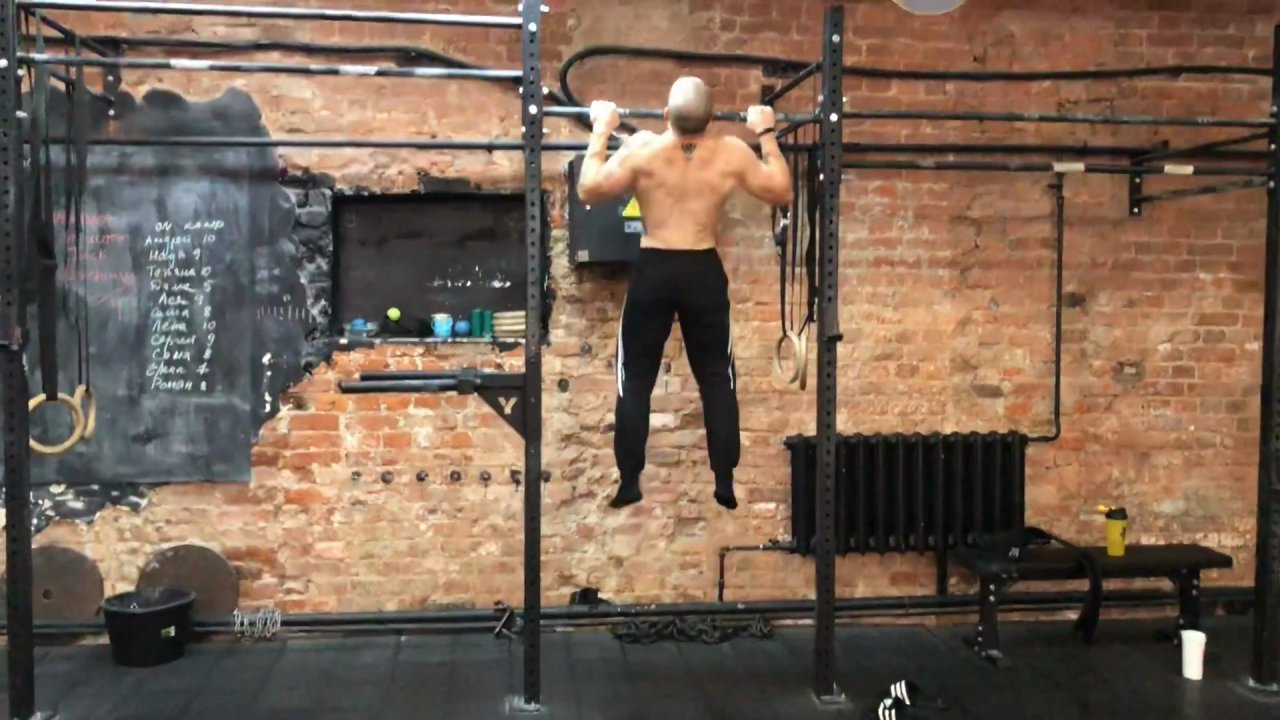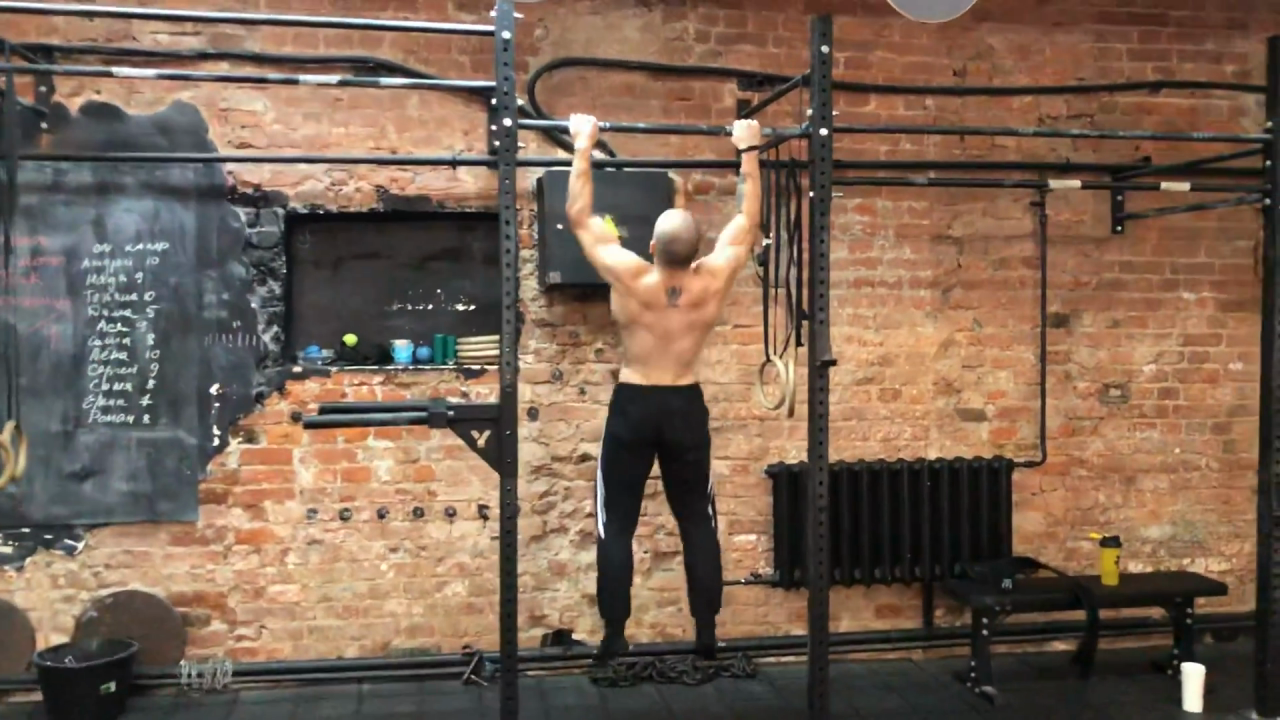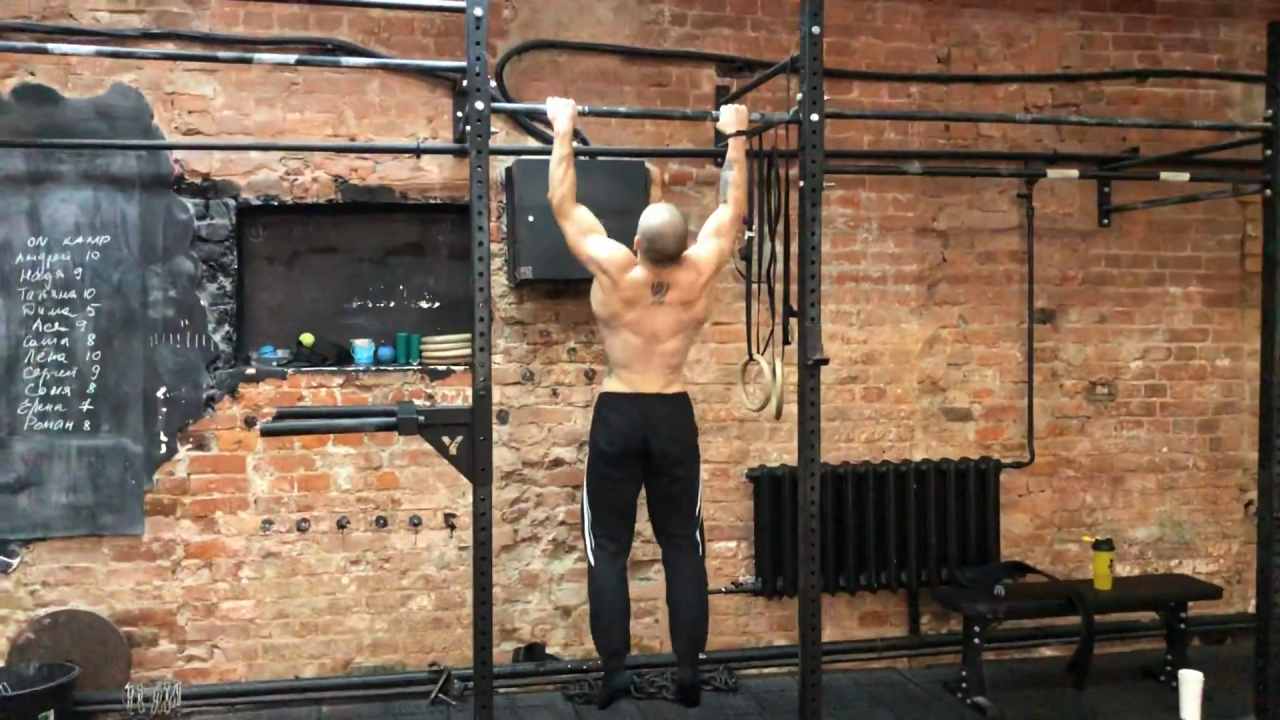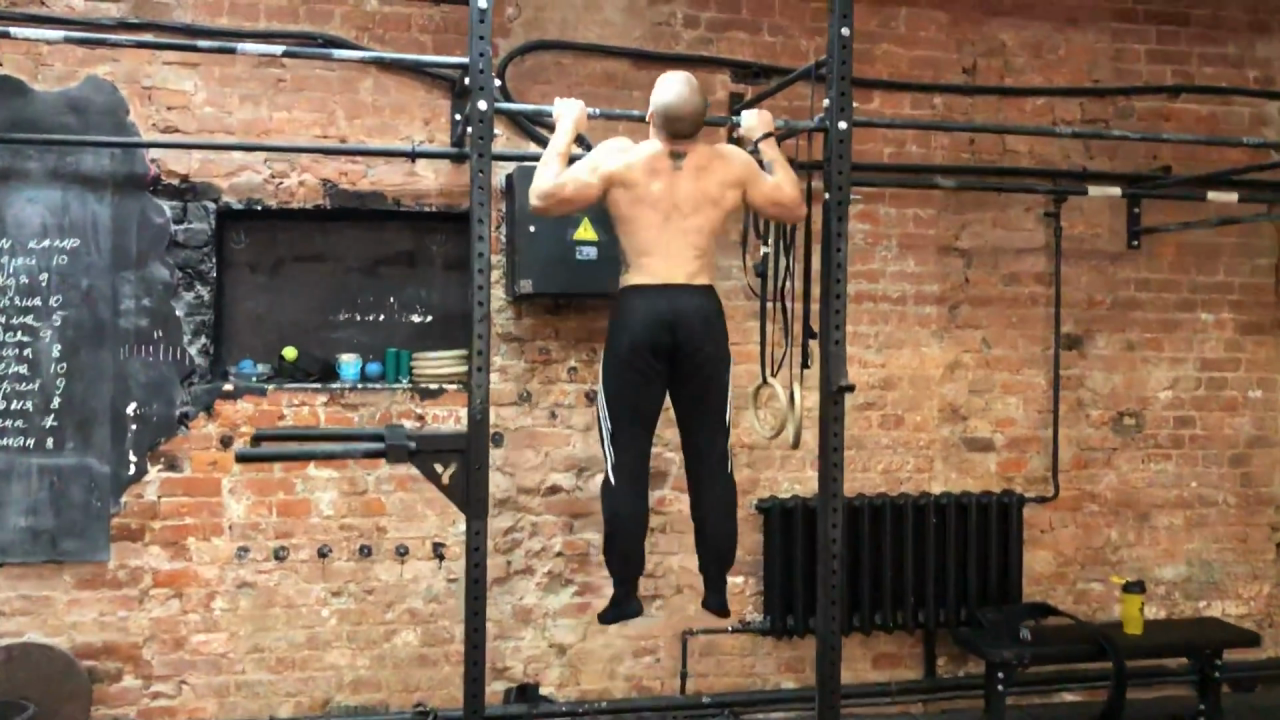
dt=0.4s
person 1, frame 1
left shoulder: (642, 148)
right shoulder: (733, 153)
left elbow: (588, 190)
right elbow: (783, 193)
left wrist: (601, 132)
right wrist: (766, 133)
left hip: (652, 270)
right hip: (704, 272)
left knee: (635, 380)
right knee: (716, 377)
left ankle: (630, 482)
right ankle: (724, 482)
person 1, frame 2
left shoulder: (629, 279)
right shoulder: (714, 281)
left elbow: (579, 215)
right elbow: (749, 220)
left wrist: (583, 146)
right wrist: (749, 153)
left hip: (632, 408)
right hip: (686, 408)
left knee: (616, 526)
right knee: (697, 522)
left ankle: (615, 633)
right ankle: (706, 631)
person 1, frame 3
left shoulder: (611, 267)
right shoulder: (703, 271)
left elbow: (561, 202)
right elbow: (734, 204)
left wrist: (564, 129)
right wrist: (735, 134)
left hip: (617, 417)
right hip: (673, 418)
left knee: (608, 549)
right knee: (682, 547)
left ankle: (614, 670)
right ankle: (688, 672)
person 1, frame 4
left shoulder: (618, 157)
right shoulder: (733, 164)
left elbow: (542, 198)
right elbow: (795, 208)
left wrist: (566, 130)
right wrist: (766, 140)
left hip: (638, 312)
right hip: (702, 312)
left knee: (626, 460)
right knee: (710, 458)
